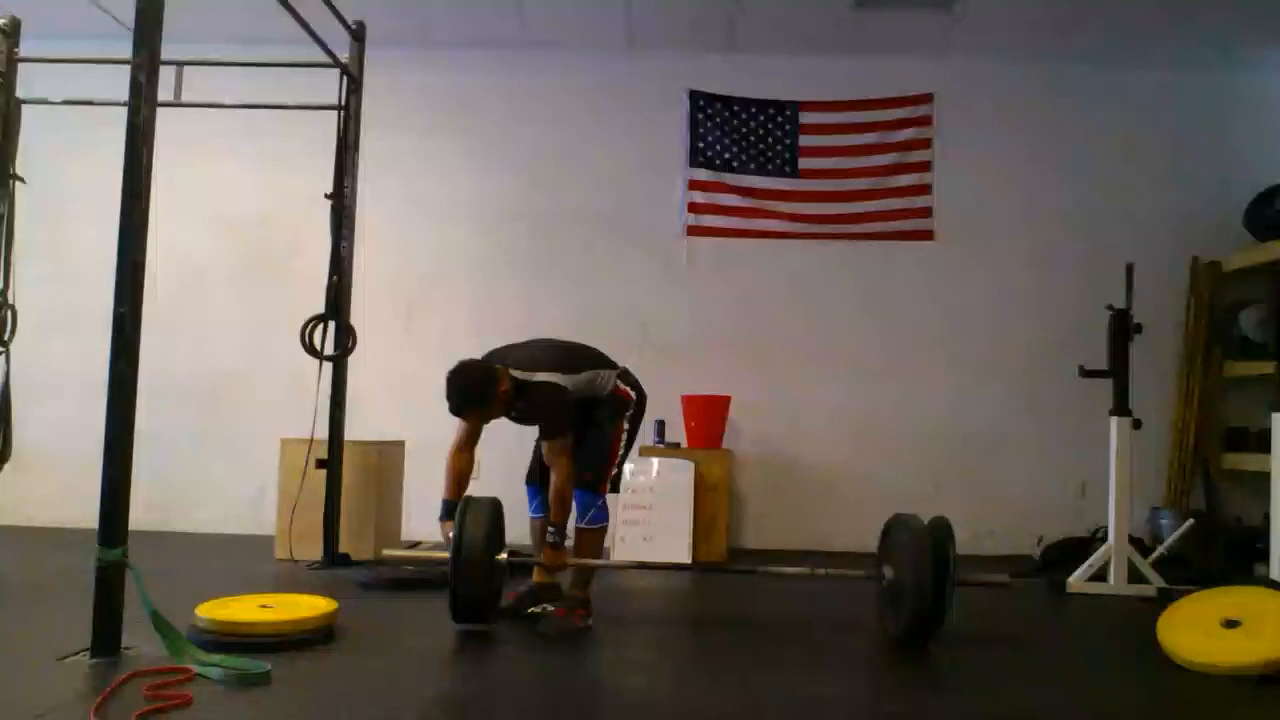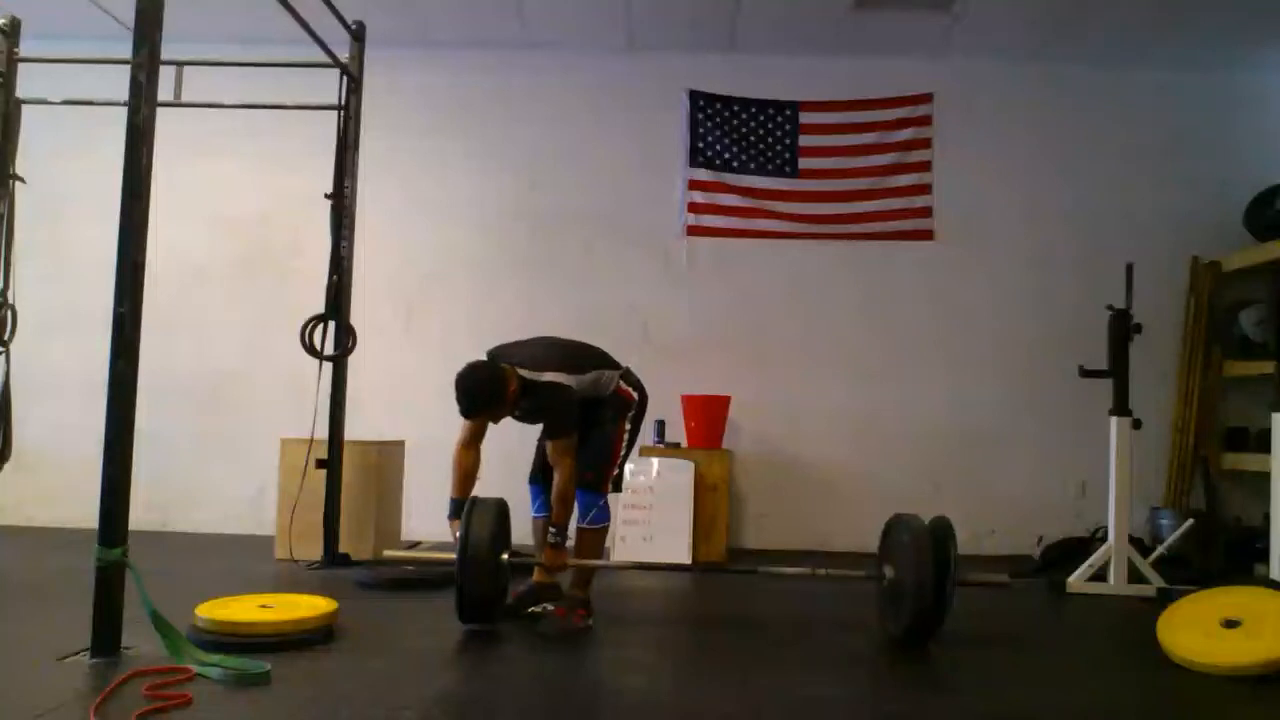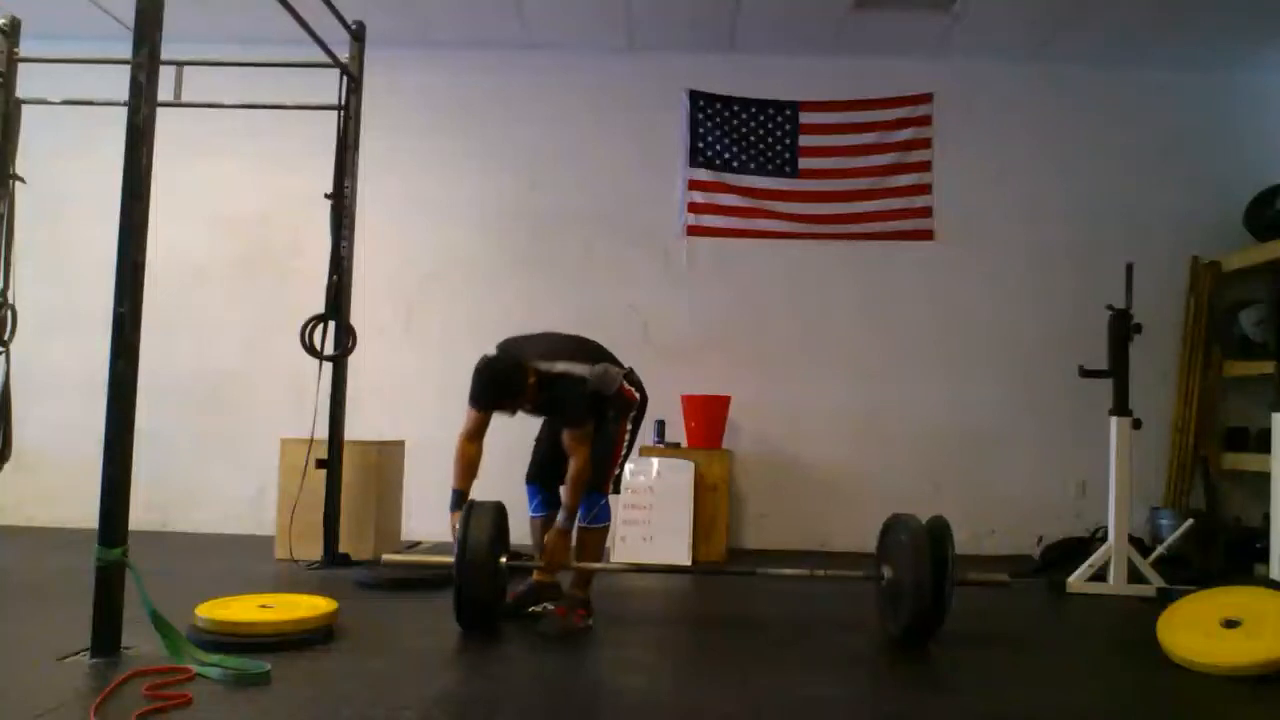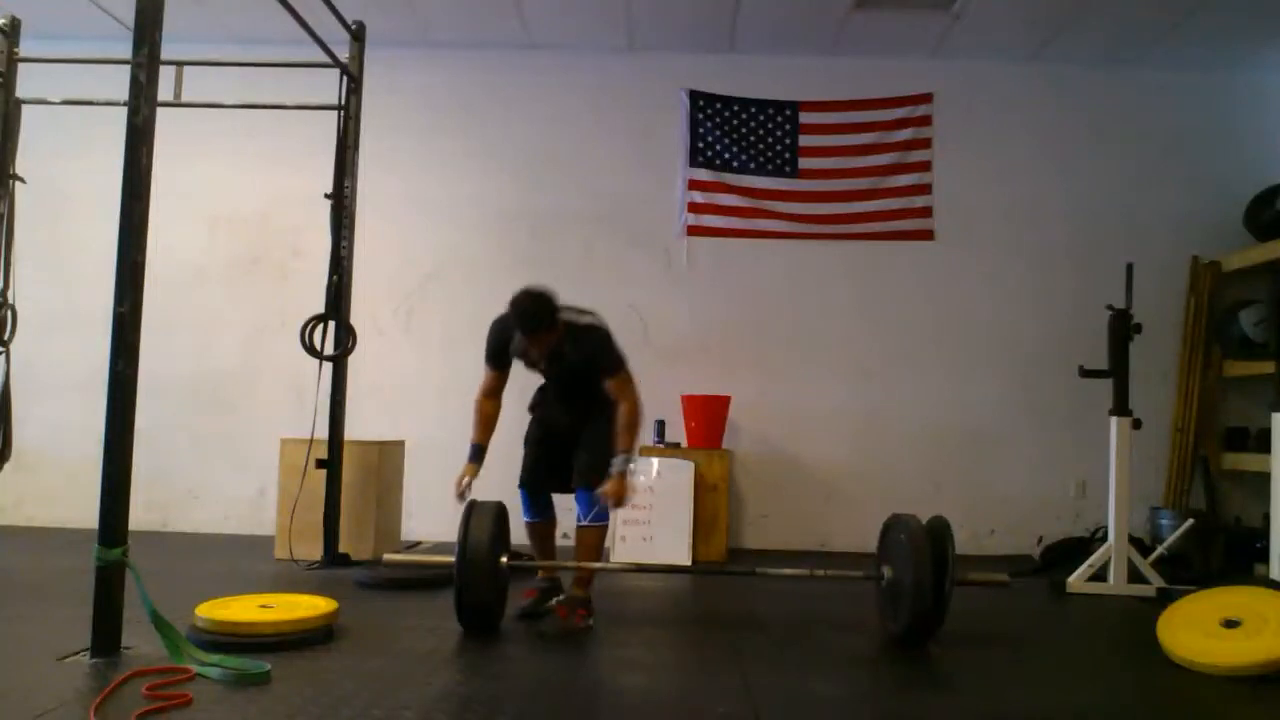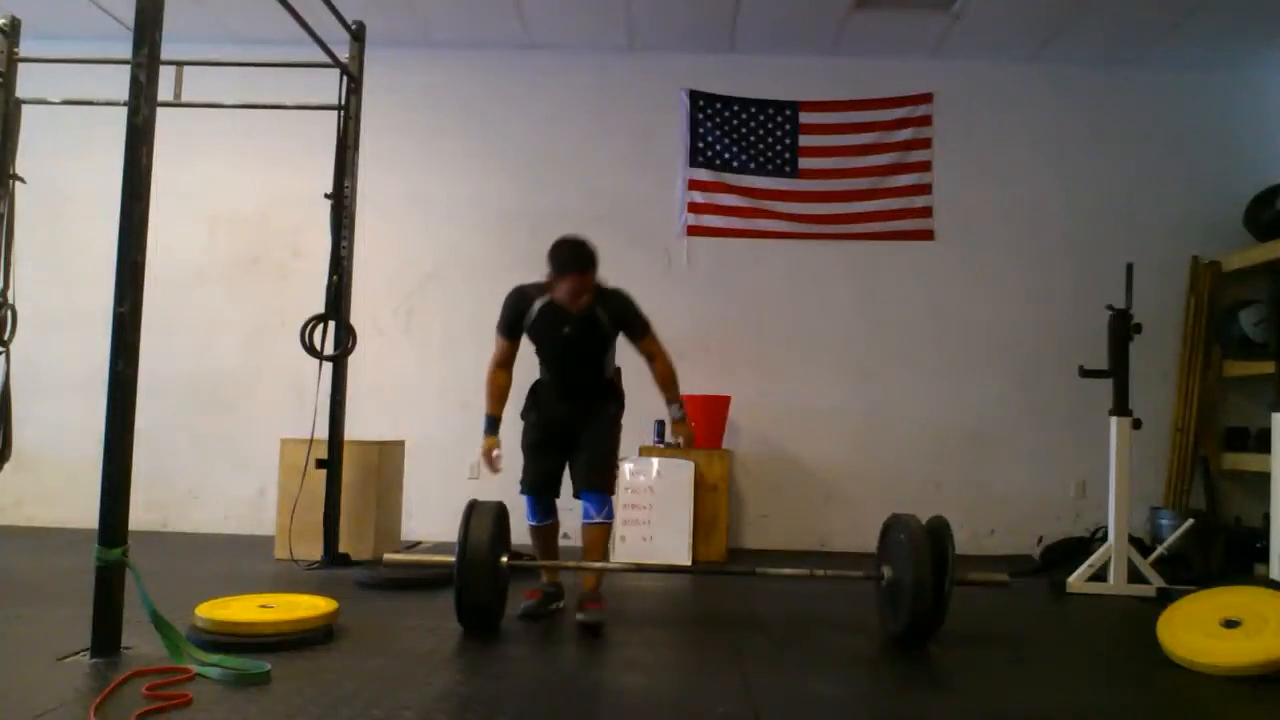
dt=0.2s
person 1, frame 1
left shoulder: (545, 392)
right shoulder: (481, 379)
left elbow: (560, 469)
right elbow: (461, 448)
left wrist: (555, 540)
right wrist: (448, 514)
left hip: (614, 399)
right hip: (577, 400)
left knee: (587, 487)
right knee: (537, 484)
left ankle: (578, 599)
right ankle: (544, 586)
person 1, frame 2
left shoulder: (551, 392)
right shoulder: (487, 377)
left elbow: (563, 469)
right elbow: (467, 446)
left wrist: (556, 540)
right wrist: (456, 513)
left hip: (617, 399)
right hip: (578, 399)
left knee: (590, 487)
right knee: (540, 483)
left ankle: (578, 598)
right ankle: (544, 585)
person 1, frame 3
left shoulder: (566, 383)
right shoulder: (493, 370)
left elbow: (579, 458)
right elbow: (470, 437)
left wrist: (562, 527)
right wrist: (457, 505)
left hip: (616, 400)
right hip: (573, 405)
left knee: (593, 490)
right knee: (538, 482)
left ankle: (579, 598)
right ankle: (544, 583)
person 1, frame 4
left shoulder: (588, 335)
right shoulder: (503, 331)
left elbow: (626, 402)
right elbow: (489, 394)
left wrist: (619, 469)
right wrist: (475, 458)
left hip: (598, 402)
right hip: (557, 400)
left knee: (590, 491)
right knee: (532, 486)
left ankle: (579, 598)
right ankle: (550, 582)
person 1, frame 5
left shoulder: (614, 304)
right shoulder: (523, 301)
left elbow: (656, 358)
right elbow: (501, 365)
left wrist: (677, 414)
right wrist: (491, 428)
left hip: (600, 401)
right hip: (549, 399)
left knee: (595, 491)
right knee: (537, 492)
left ankle: (591, 593)
right ankle: (550, 587)
